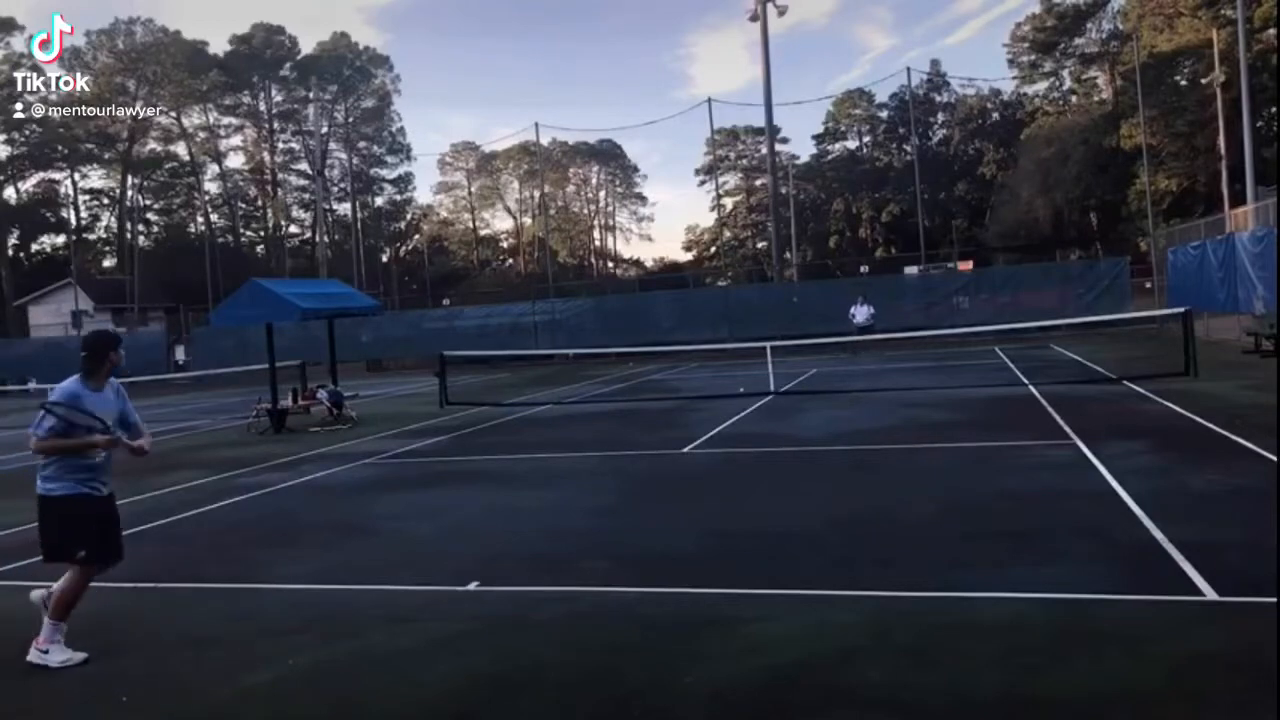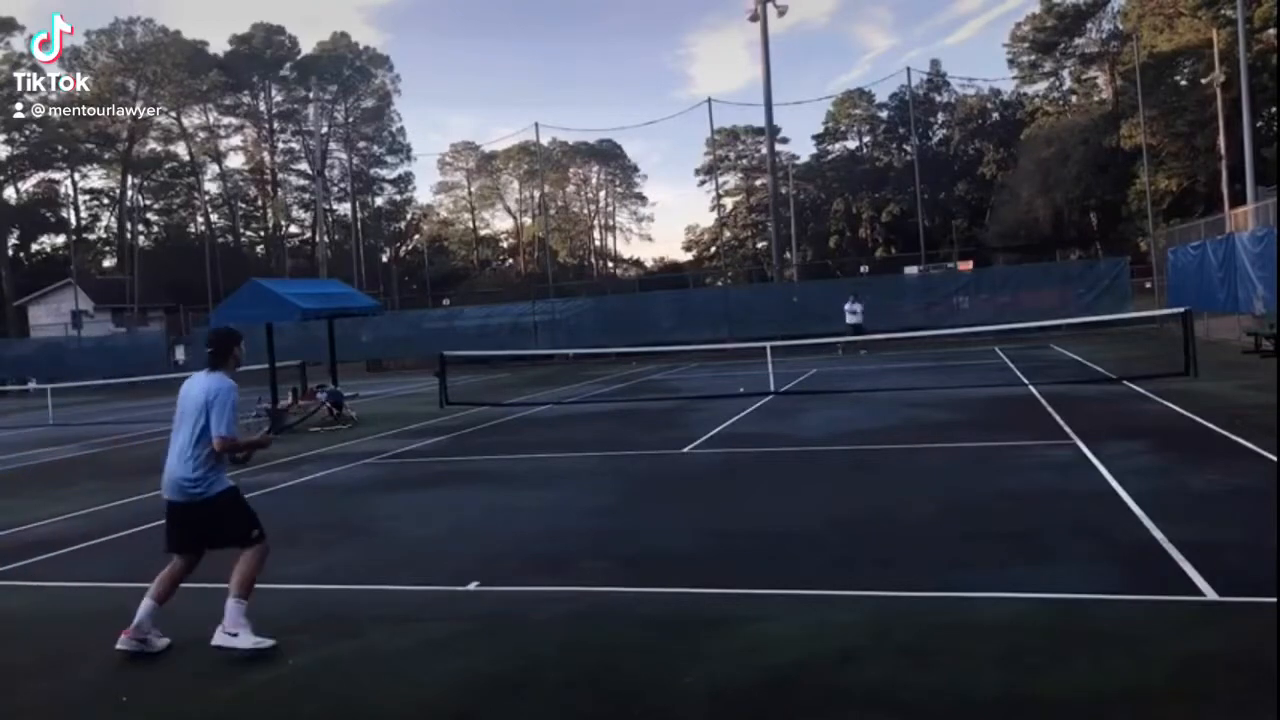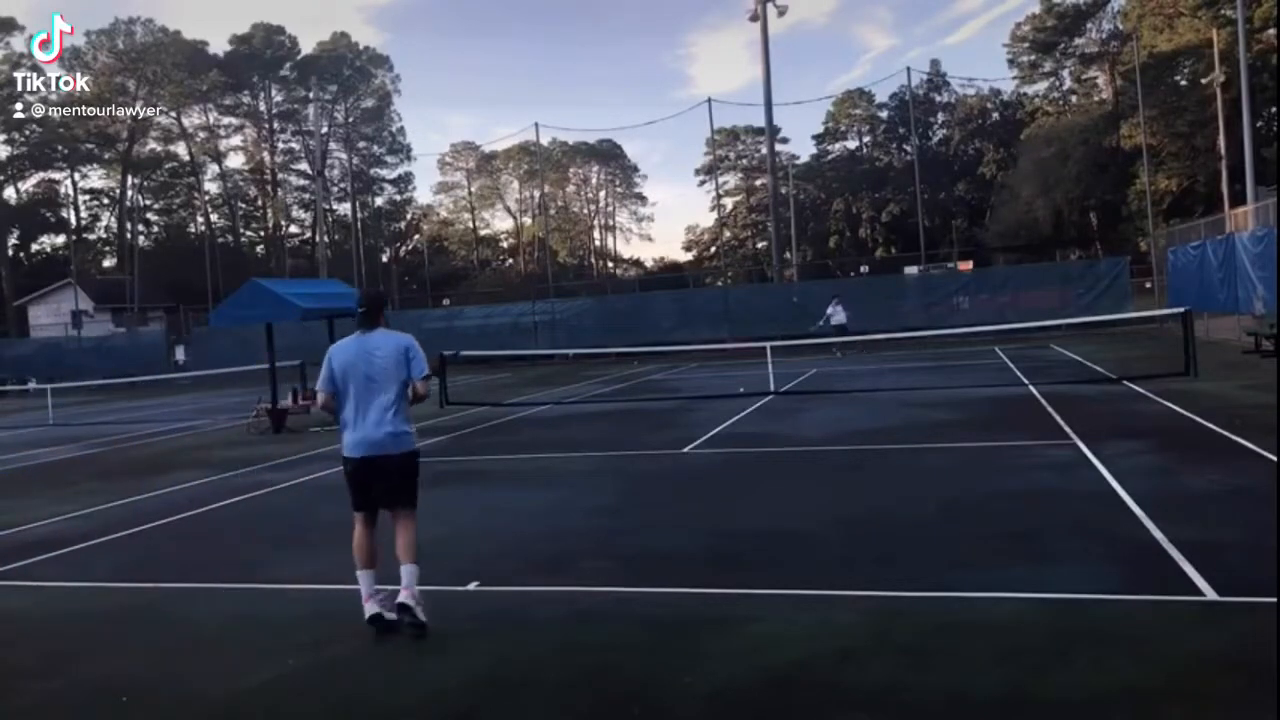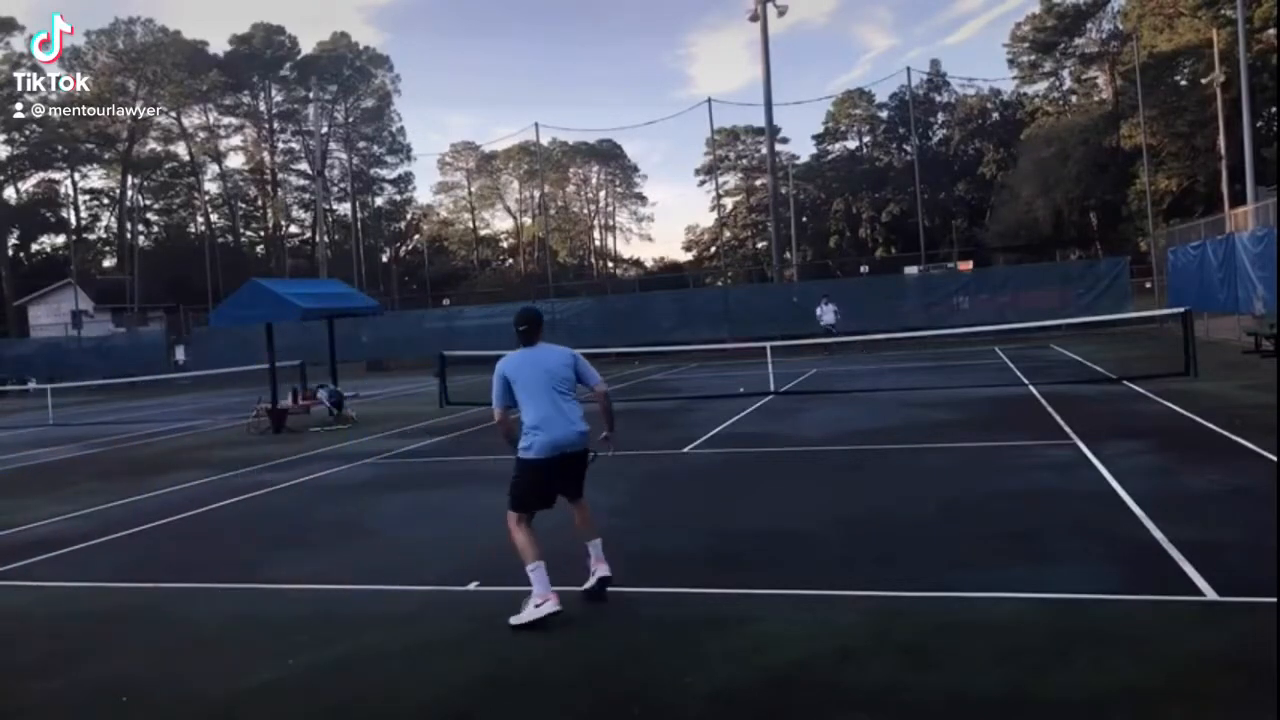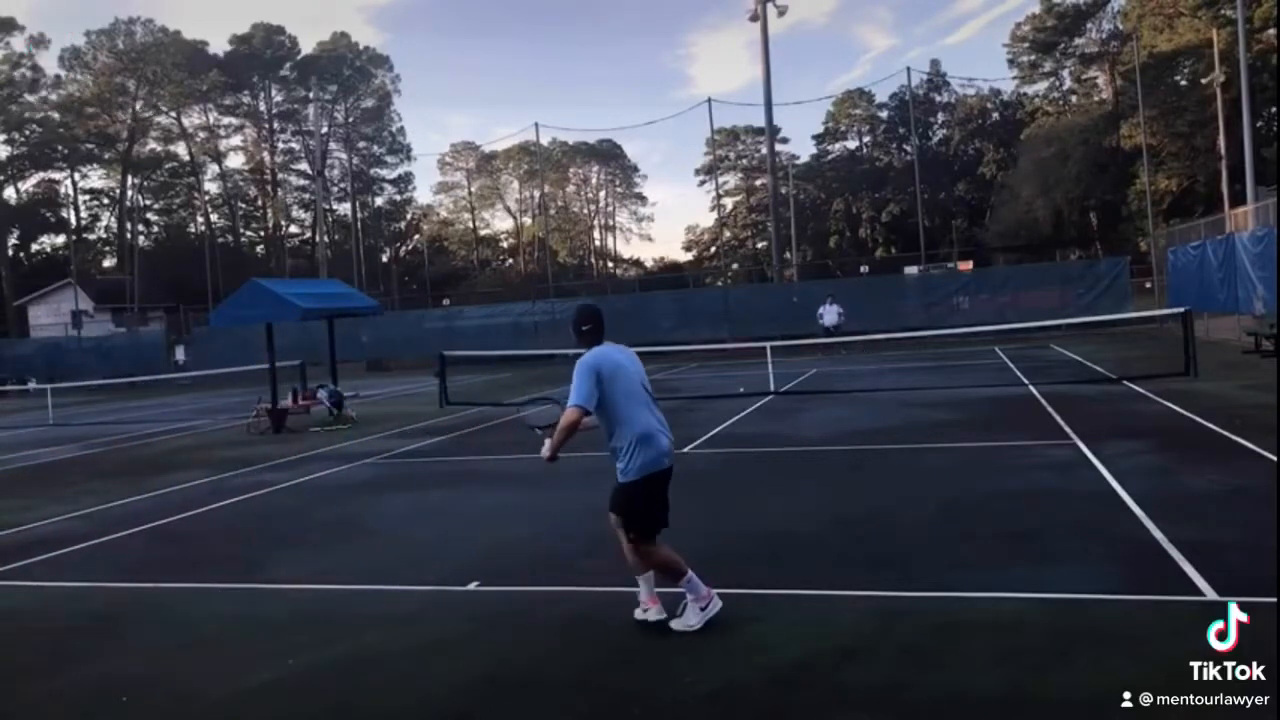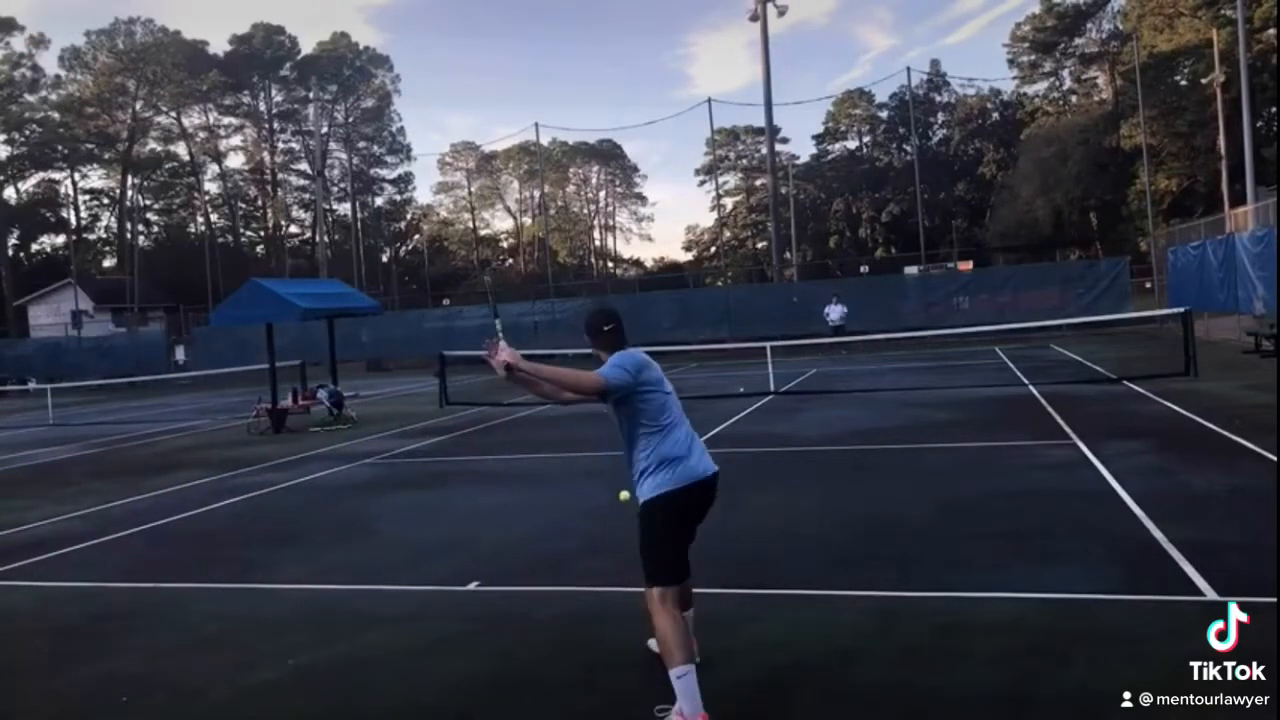
dt=0.5s
person 1, frame 1
left shoulder: (116, 391)
right shoulder: (67, 394)
left elbow: (138, 431)
right elbow: (38, 445)
left wrist: (140, 444)
right wrist: (90, 443)
left hip: (97, 488)
right hip: (65, 493)
left knee: (107, 557)
right knee: (86, 566)
left ankle: (51, 596)
right ankle: (46, 644)
person 1, frame 2
left shoulder: (192, 383)
right shoulder: (224, 387)
right elbow: (222, 445)
left wrist: (233, 451)
right wrist: (254, 443)
left hip: (177, 485)
right hip: (206, 488)
left knee: (184, 559)
right knee: (255, 546)
left ankle: (137, 633)
right ankle: (232, 627)
person 1, frame 3
left shoulder: (338, 350)
right shoulder: (404, 342)
left elbow: (324, 402)
right elbow: (421, 392)
left hip: (356, 448)
right hip: (395, 444)
left knee: (364, 521)
right knee: (404, 517)
left ankle: (371, 603)
right ankle: (408, 593)
person 1, frame 4
left shoulder: (505, 365)
right shoulder: (567, 354)
left elbow: (500, 419)
right elbow: (602, 391)
left wrist: (519, 448)
right wrist: (608, 427)
left hip: (537, 448)
right hip: (575, 441)
left knee: (517, 521)
right knee: (576, 499)
left ankle: (542, 597)
right ankle: (600, 567)
person 1, frame 5
left shoulder: (590, 363)
right shoulder: (624, 354)
left elbow: (574, 418)
left wrist: (552, 448)
left hip: (641, 462)
right hip: (654, 453)
left knee: (643, 543)
right knee: (620, 519)
left ankle: (701, 598)
right ankle: (650, 600)
person 1, frame 6
left shoulder: (630, 362)
right shoulder: (628, 364)
left elbow: (586, 385)
right elbow: (566, 394)
left wrist: (522, 364)
right wrist: (515, 372)
left hip: (670, 484)
right hip: (696, 477)
left knee: (661, 594)
right knee: (667, 563)
right ankle: (684, 646)
